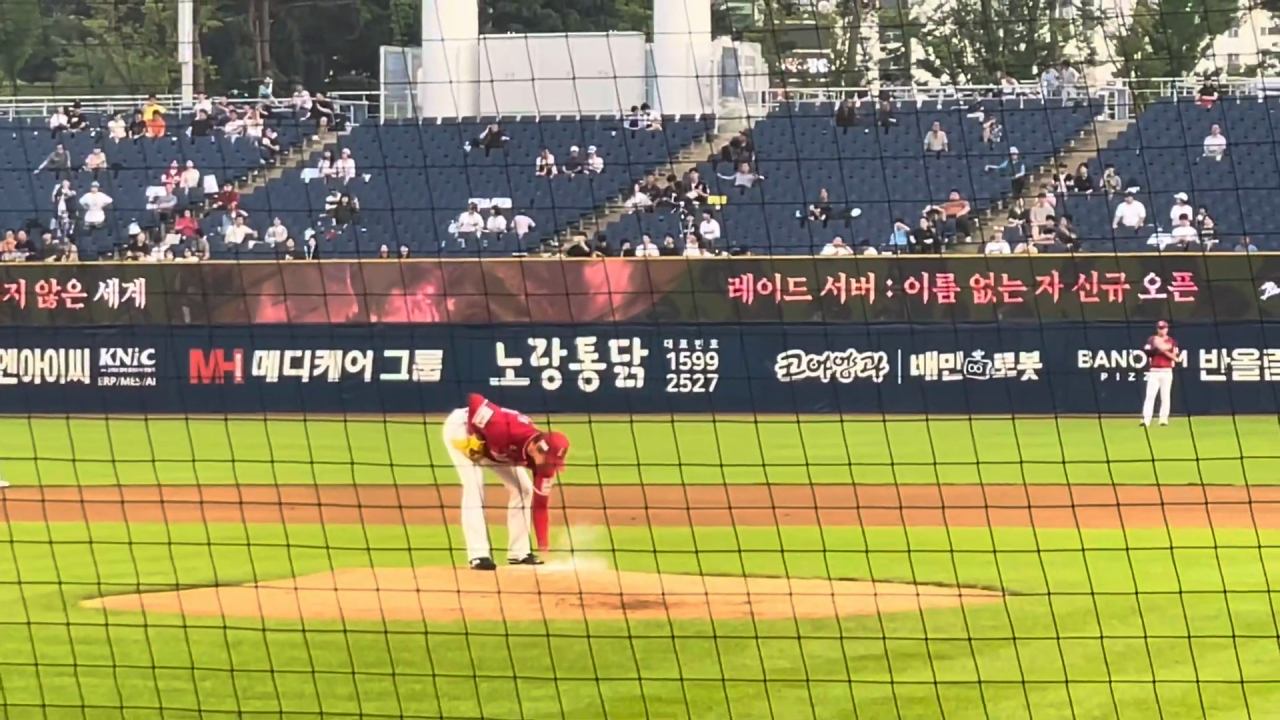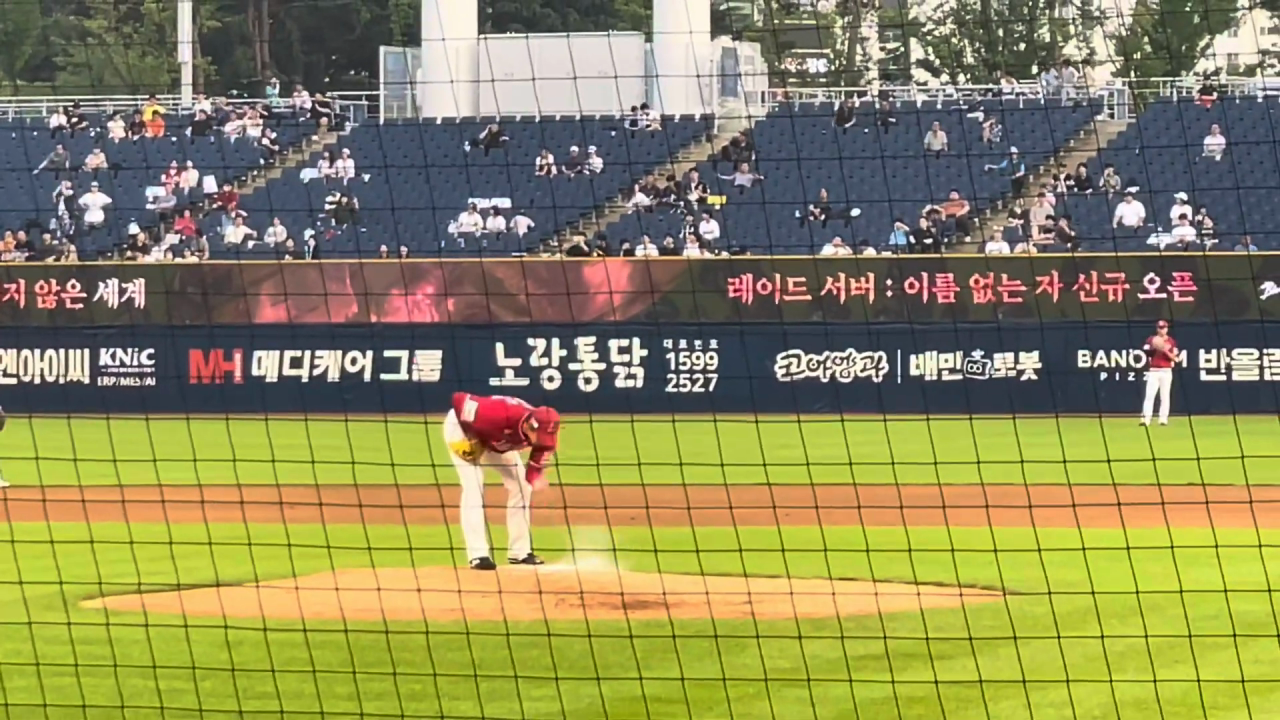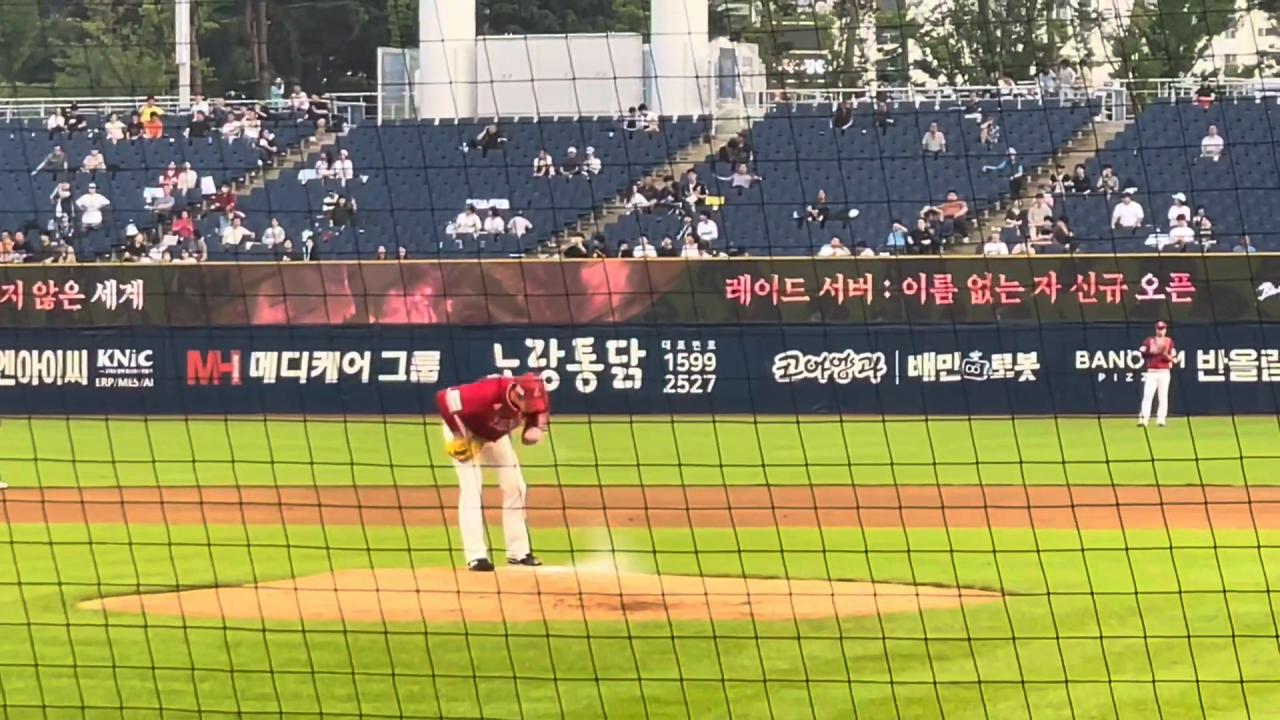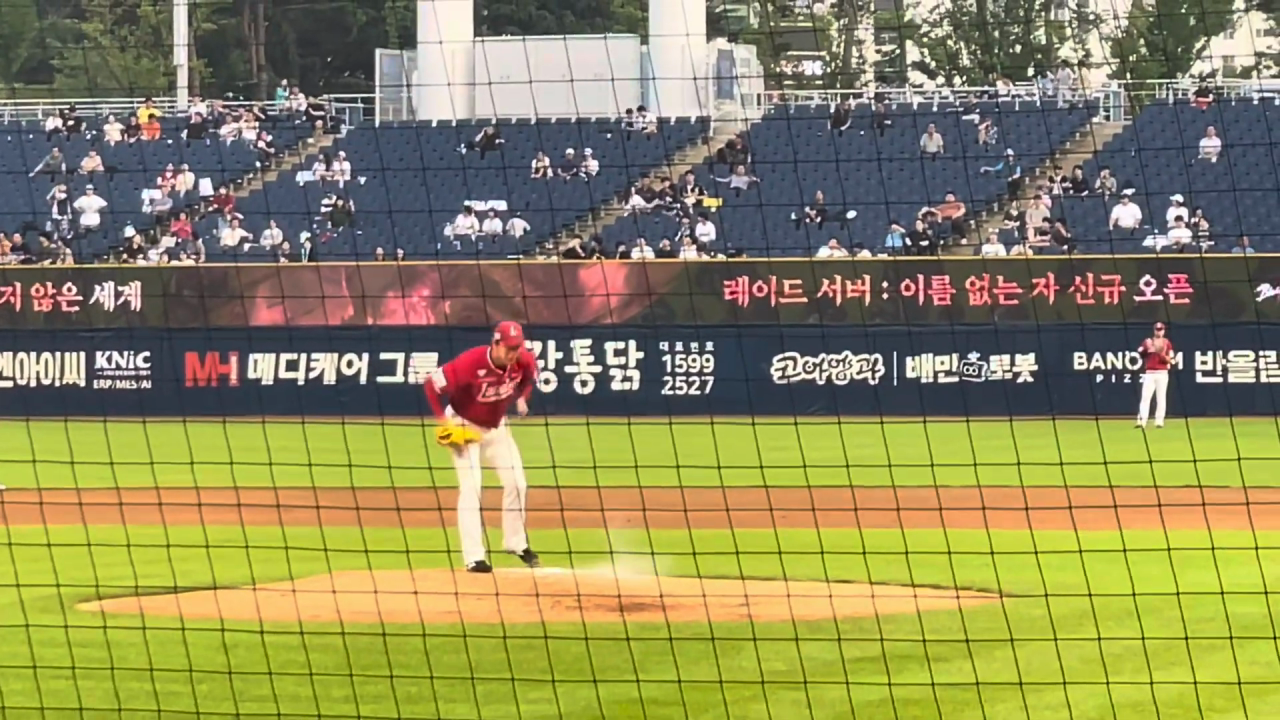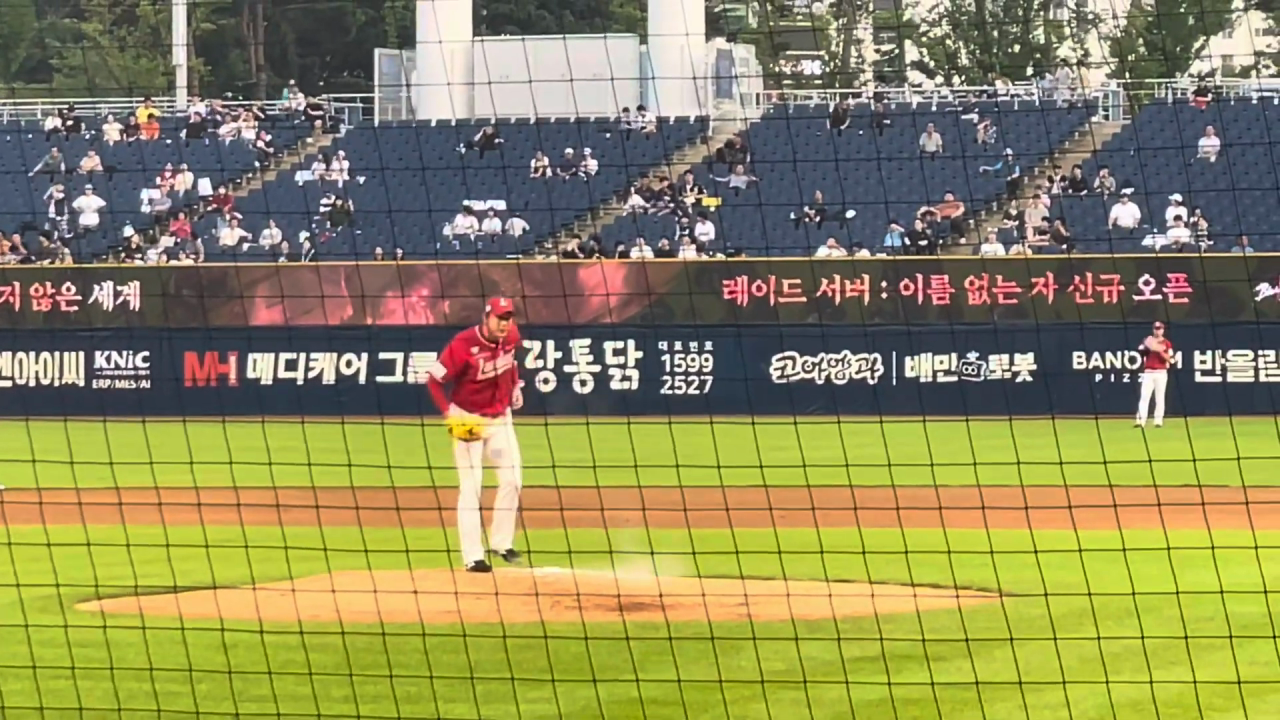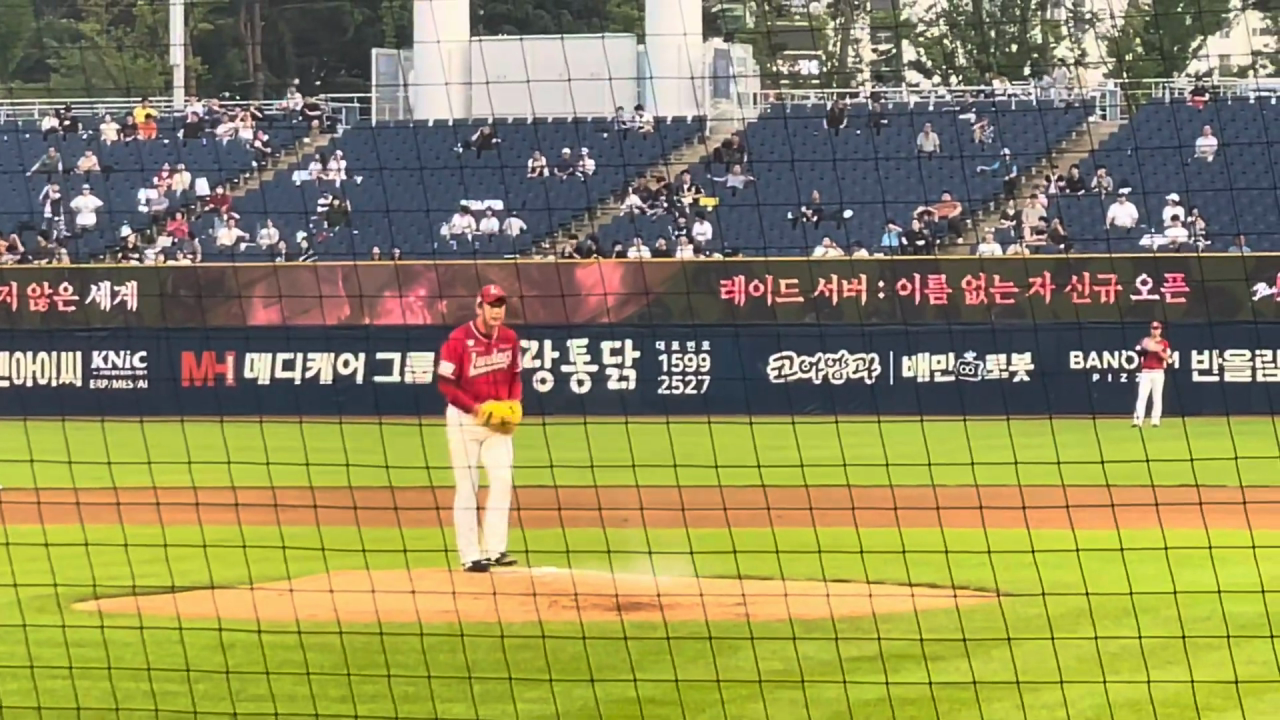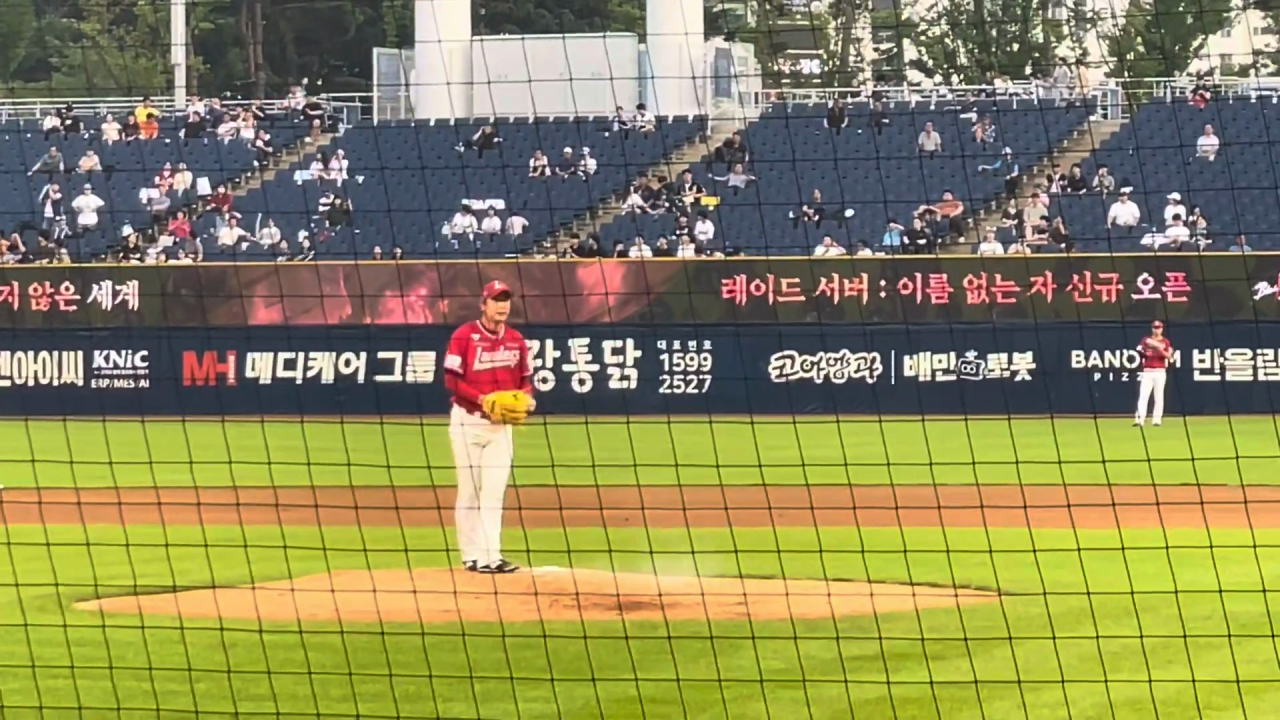
dt=0.2s
person 1, frame 1
left shoulder: (544, 458)
right shoulder: (509, 432)
left elbow: (540, 504)
right elbow: (473, 400)
left wrist: (543, 548)
right wrist: (474, 437)
left hip: (491, 444)
right hip: (461, 428)
left knee: (524, 489)
right knee: (474, 487)
left ankle: (520, 552)
right ankle: (478, 555)
person 1, frame 2
left shoulder: (543, 433)
right shoulder: (501, 415)
left elbow: (535, 468)
right elbow: (458, 399)
left wrist: (536, 480)
right wrist: (468, 437)
left hip: (493, 439)
right hip: (462, 428)
left knee: (520, 488)
right knee: (473, 487)
left ankle: (520, 552)
right ankle: (478, 555)
person 1, frame 3
left shoulder: (536, 400)
right shoulder: (487, 392)
left elbow: (537, 422)
right elbow: (442, 397)
left wrist: (535, 431)
right wrist: (458, 435)
left hip: (495, 436)
right hip: (464, 428)
left knee: (515, 486)
right knee: (471, 488)
left ankle: (518, 552)
right ankle: (476, 556)
person 1, frame 4
left shoulder: (524, 360)
right shoulder: (471, 362)
left elbow: (528, 379)
right elbow: (432, 383)
left wrist: (521, 398)
right wrist: (442, 420)
left hip: (496, 426)
right hip: (463, 426)
left knee: (516, 483)
right knee: (471, 489)
left ankle: (516, 543)
right ankle: (474, 557)
person 1, frame 5
left shoulder: (513, 337)
right shoulder: (463, 344)
right elbow: (434, 379)
left wrist: (515, 387)
right wrist: (449, 414)
left hip: (501, 420)
right hip: (466, 421)
left knee: (512, 481)
right knee: (471, 488)
left ankle: (501, 543)
right ankle: (473, 556)
person 1, frame 6
left shoulder: (510, 338)
right shoulder: (459, 339)
right elbow: (445, 383)
left wrist: (516, 402)
right wrist: (476, 408)
right hip: (465, 420)
left knee: (502, 482)
right knee: (467, 488)
left ankle: (494, 550)
right ankle: (469, 556)
person 1, frame 7
left shoulder: (517, 340)
right shoulder: (464, 335)
left elbow: (525, 380)
right elbow: (451, 380)
left wrist: (526, 397)
right wrist: (482, 399)
left hip: (501, 424)
right hip: (467, 422)
left knee: (494, 490)
right knee: (469, 490)
left ankle: (489, 557)
right ankle: (471, 556)
